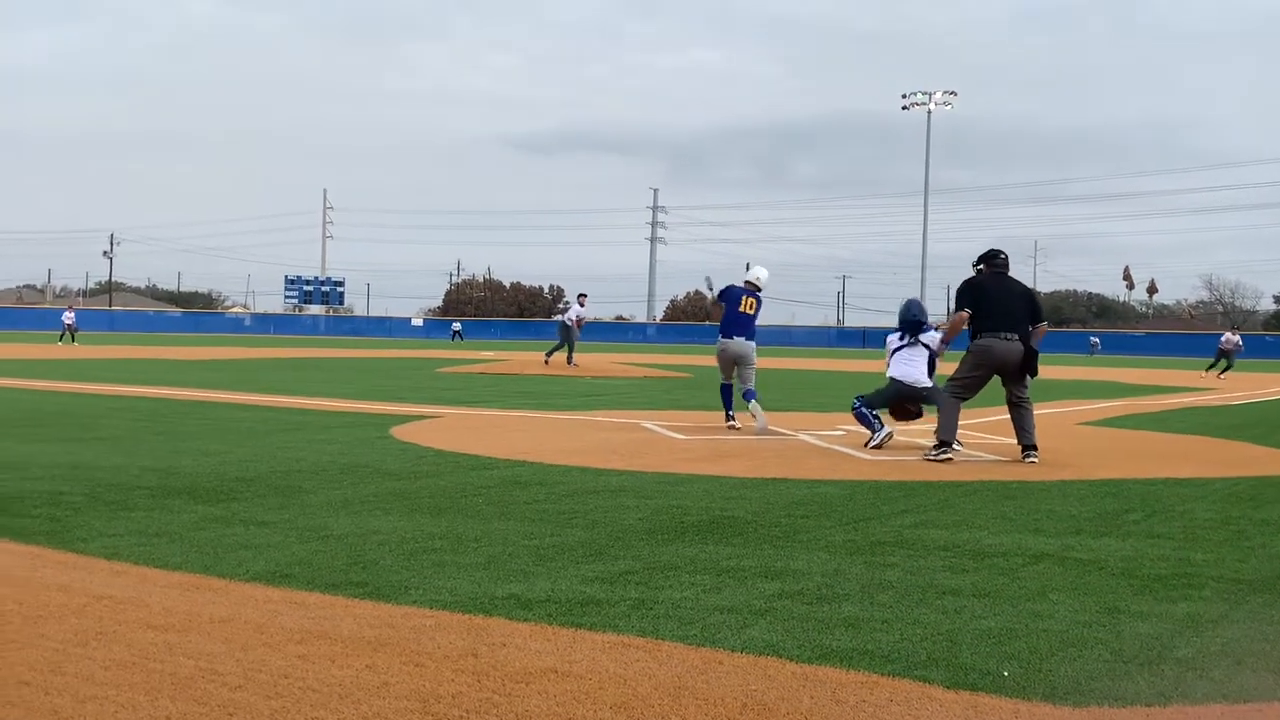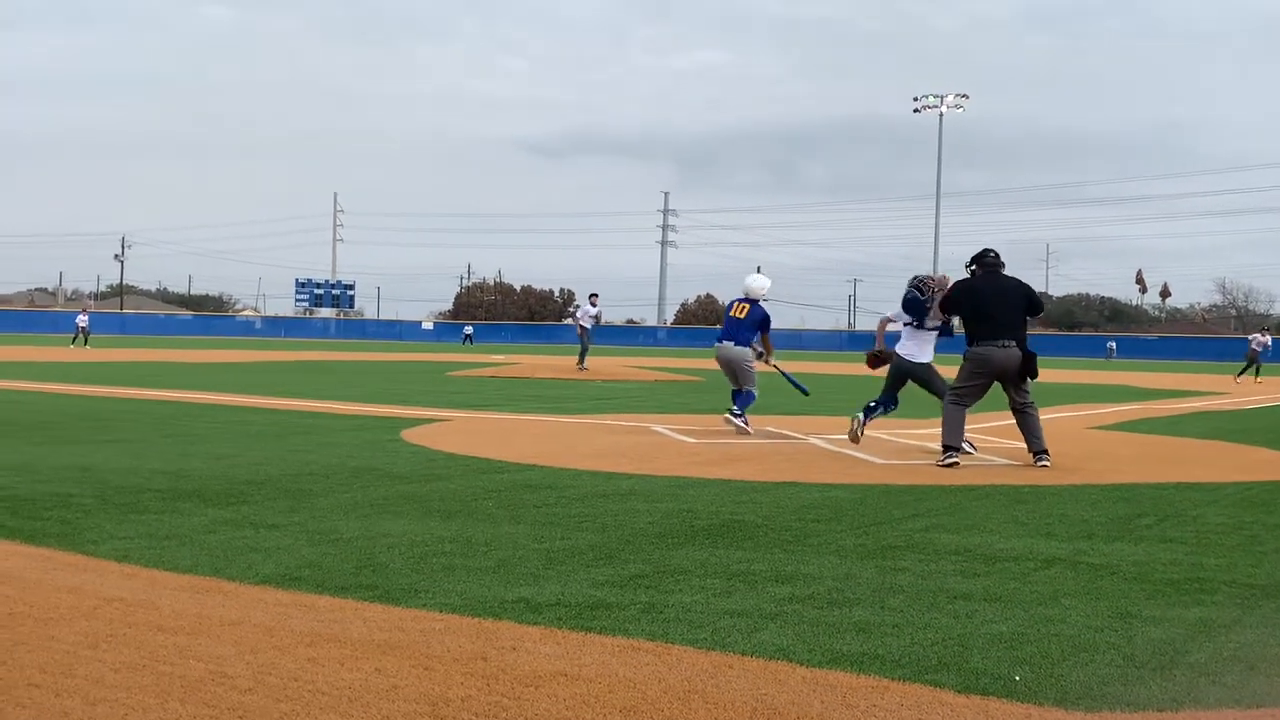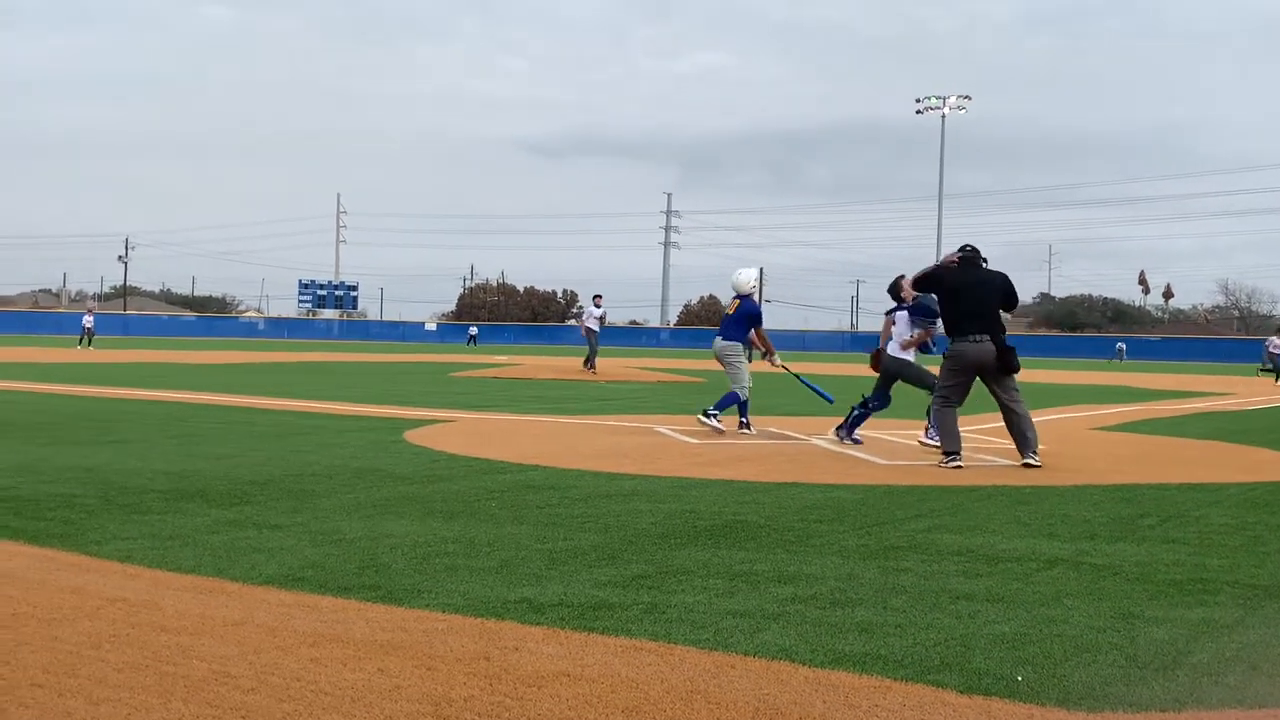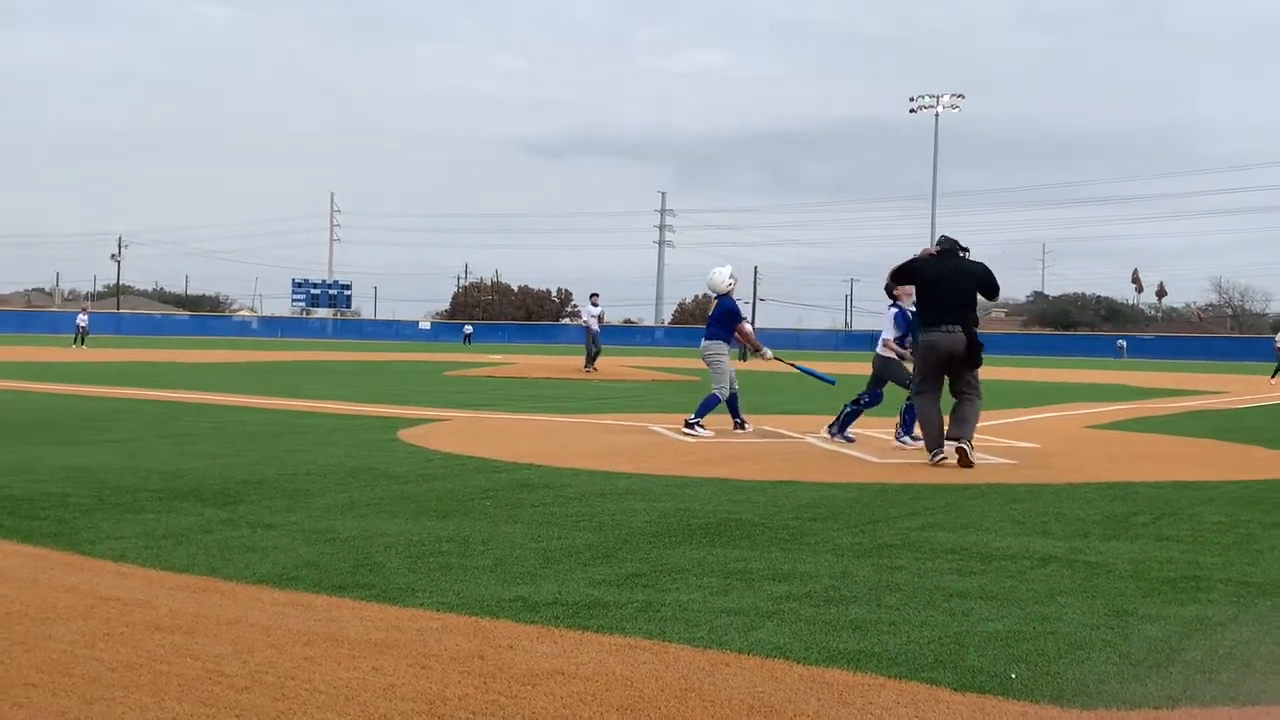
dt=0.2s
person 1, frame 1
left shoulder: (973, 284)
right shoulder: (1025, 290)
left elbow: (961, 317)
right elbow: (1041, 328)
left wrist: (944, 342)
right wrist: (1027, 352)
left hip: (986, 346)
right hip: (1018, 348)
left knee: (953, 392)
right knee: (1020, 399)
left ankle: (943, 446)
right ankle: (1030, 449)
person 1, frame 2
left shoulder: (966, 285)
right shoulder: (1019, 286)
left elbow: (942, 313)
right elbow: (1039, 312)
left hip: (983, 353)
right hip: (1015, 353)
left knee: (956, 400)
right knee: (1024, 405)
left ankle: (951, 450)
right ankle: (1041, 454)
person 1, frame 3
left shoulder: (943, 276)
right shoulder: (998, 278)
left elbow: (911, 284)
right elbow: (1012, 305)
left wrist: (939, 266)
left hip: (960, 349)
right hip: (993, 348)
left knee: (944, 402)
right knee: (1011, 401)
left ankle: (952, 454)
right ankle: (1029, 452)
person 1, frame 4
left shoulder: (922, 267)
right shoulder: (976, 268)
left elbow: (892, 277)
right elbow: (994, 295)
left hip: (930, 339)
right hip: (963, 339)
left knee: (925, 394)
right knee: (969, 395)
left ankle: (936, 448)
right ankle: (962, 439)
person 2, frame 1
left shoulder: (892, 337)
right shoulder: (930, 335)
left hip: (896, 386)
right hip: (922, 391)
left knee: (859, 404)
left ankle: (879, 429)
person 2, frame 2
left shoulder: (905, 309)
right shoulder: (933, 315)
left elbow: (883, 321)
left wrist: (879, 345)
right wrist: (944, 288)
left hip: (898, 361)
right hip: (920, 366)
left knee: (886, 401)
left ankle: (863, 417)
person 2, frame 3
left shoulder: (899, 310)
right shoulder: (908, 314)
left elbow: (888, 321)
right elbow: (904, 345)
left wrist: (882, 347)
right wrist: (923, 335)
left hip: (888, 359)
right hip: (901, 362)
left knee: (877, 399)
left ankle: (844, 431)
right ankle: (933, 433)
person 2, frame 4
left shoulder: (911, 311)
right shoulder: (895, 313)
right elbow: (886, 342)
right wrist: (904, 353)
left hip: (889, 360)
right hip: (887, 360)
left knee: (869, 397)
left ankle: (836, 429)
right ankle: (904, 432)
person 3, frame 1
left shoulder: (732, 291)
right shoulder: (758, 300)
left elbow: (715, 302)
left wrist: (715, 294)
left hip: (726, 344)
right hip: (748, 346)
left knee: (727, 380)
right knee: (747, 386)
left ankle: (729, 416)
right ankle: (753, 404)
person 3, frame 2
left shoulder: (733, 303)
right shoulder: (763, 313)
right elbow: (766, 340)
left wrist: (756, 349)
right wrist: (769, 356)
left hip: (721, 348)
right hip: (741, 351)
left knee: (737, 386)
right knee: (750, 389)
left ankle: (740, 421)
right ankle: (735, 412)
person 3, frame 3
left shoulder: (734, 300)
right shoulder: (753, 307)
right elbow: (761, 336)
left wrist: (762, 349)
right wrist: (773, 355)
left hip: (719, 344)
right hip: (732, 348)
left knee: (743, 383)
right knee: (741, 391)
left ankle: (744, 422)
right ankle: (710, 413)
person 3, frame 4
left shoulder: (720, 300)
right shoulder: (730, 305)
right elbow: (743, 332)
left wrist: (751, 346)
right wrist: (762, 349)
left hip: (711, 346)
right hip: (716, 348)
left knee: (731, 384)
right knee: (721, 391)
left ankle: (739, 422)
right ankle: (692, 422)
